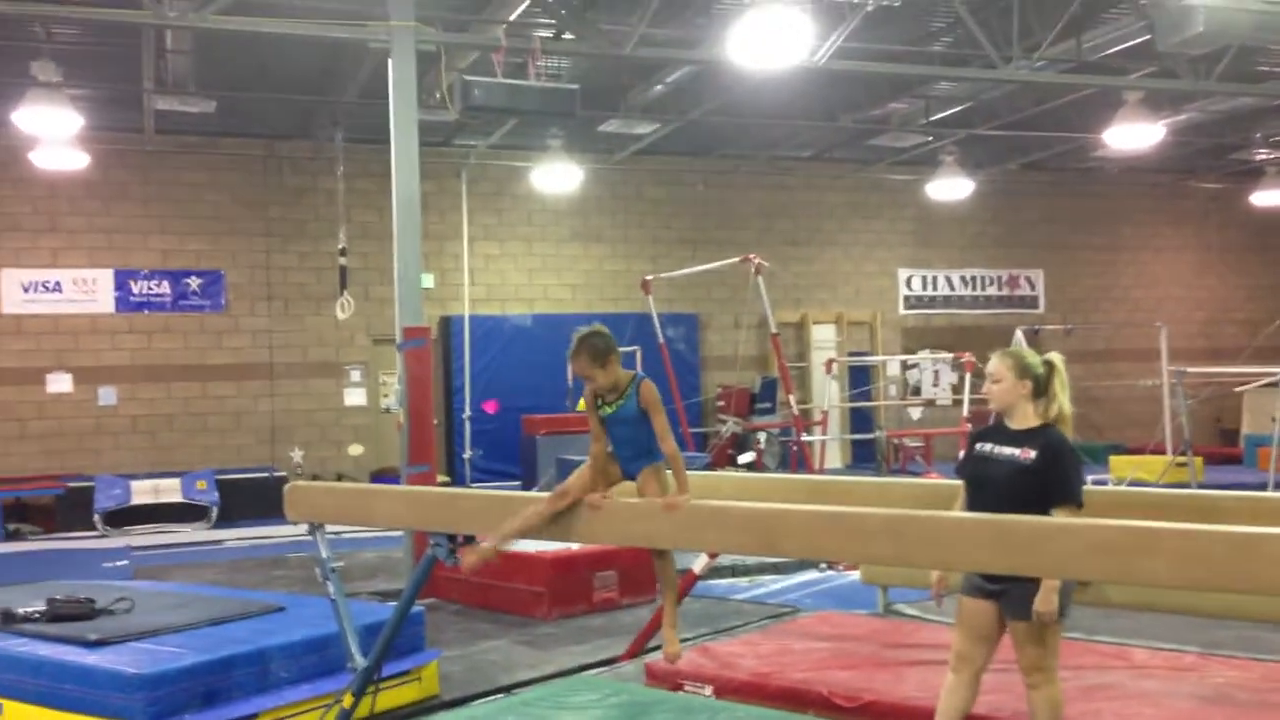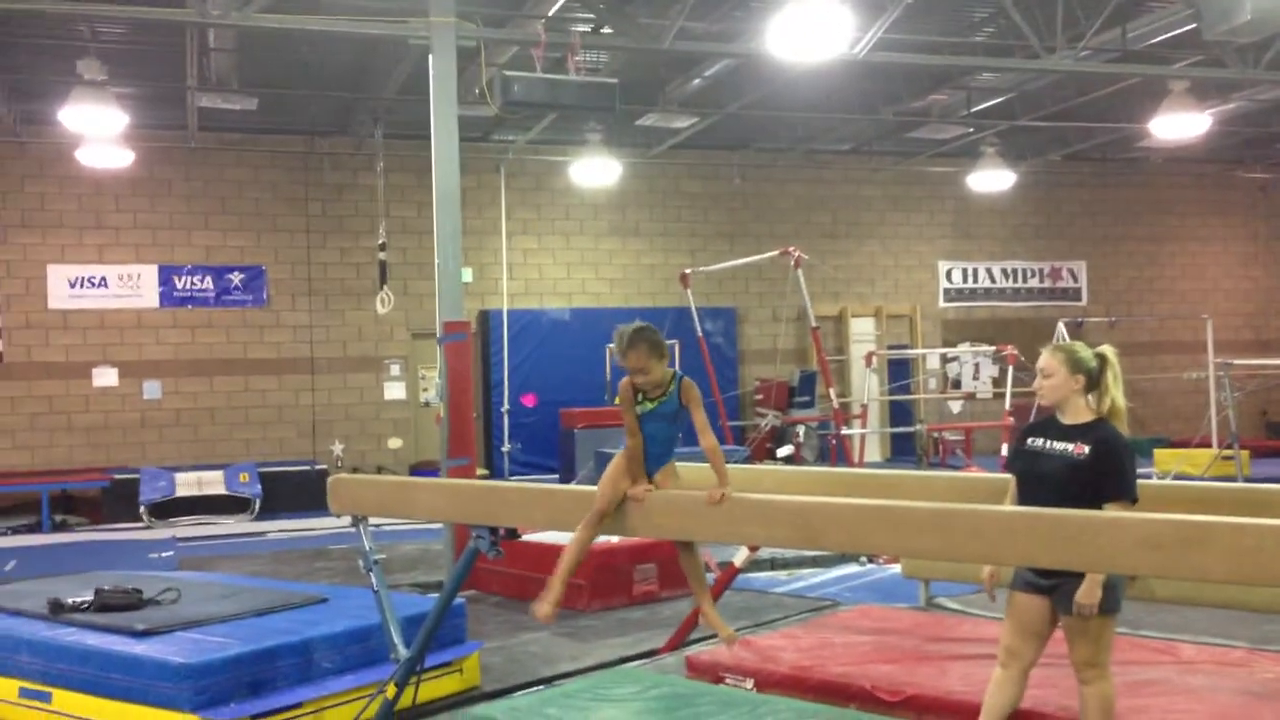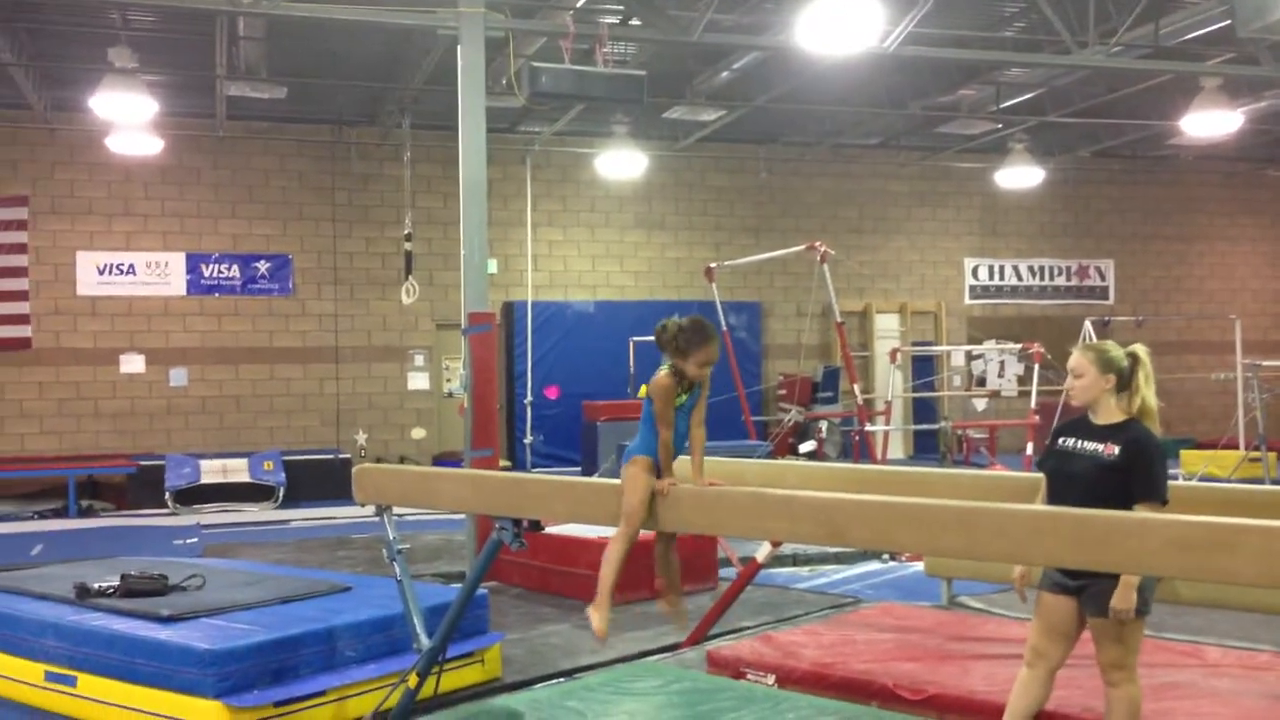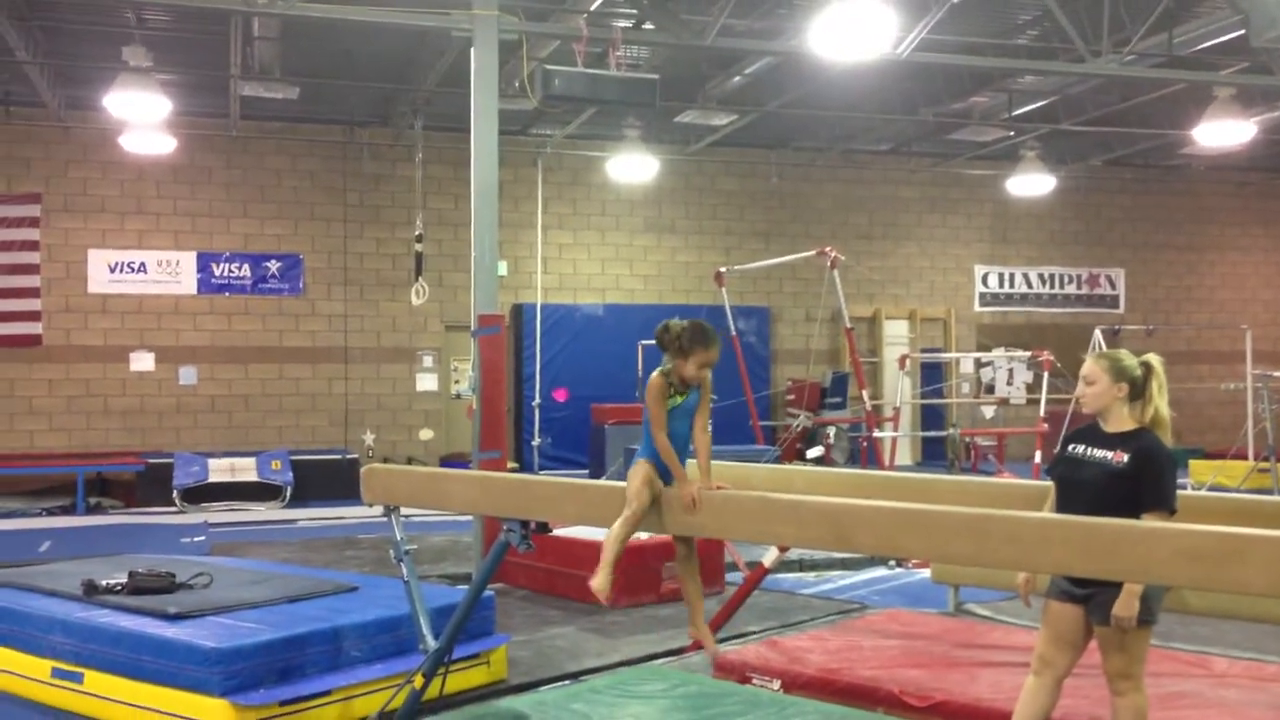
dt=0.4s
person 1, frame 1
left shoulder: (1054, 447)
right shoulder: (982, 439)
right elbow: (964, 505)
left wrist: (1051, 587)
left hip: (1032, 579)
right hip: (983, 573)
left knee: (1037, 674)
right knee: (962, 663)
person 1, frame 2
left shoulder: (1108, 442)
right shoulder: (1033, 433)
right elbow: (1014, 499)
left wrist: (1095, 580)
left hip: (1084, 573)
right hip: (1034, 567)
left knee: (1090, 669)
right knee: (1011, 658)
person 1, frame 3
left shoulder: (1139, 442)
right shoulder: (1065, 432)
right elbow: (1046, 498)
left wrist: (1129, 584)
left hip: (1113, 575)
right hip: (1063, 568)
left knee: (1117, 671)
right knee: (1037, 658)
person 1, frame 4
left shoulder: (1150, 451)
right shoulder: (1076, 439)
right elbow: (1054, 505)
left wrist: (1133, 592)
left hip: (1120, 583)
right hip: (1070, 576)
left knee: (1123, 681)
right knee: (1044, 667)
person 2, frame 1
left shoulder: (644, 389)
right shoulder: (591, 394)
left elbow: (667, 442)
right elbow: (598, 444)
left wrist: (682, 491)
right wrist: (597, 489)
left hip: (646, 463)
right hip: (614, 458)
right knee: (561, 496)
left ankle: (669, 624)
right ankle: (490, 547)
person 2, frame 2
left shoulder: (684, 387)
right shoulder: (627, 388)
left elbow: (706, 437)
right elbow: (633, 439)
left wrist: (723, 484)
right wrist: (636, 482)
left hip: (661, 462)
right hip: (630, 459)
right knee: (599, 512)
left ankle: (707, 609)
right ankle: (554, 592)
person 2, frame 3
left shoulder: (701, 379)
right shoulder: (664, 381)
left elbow: (697, 428)
right elbow: (665, 433)
left wrist: (698, 476)
right wrist: (666, 475)
left hip: (662, 463)
right hip: (643, 459)
left knee: (668, 532)
right knee: (631, 526)
left ankle: (670, 596)
right ankle: (600, 605)
person 2, frame 4
left shoulder: (703, 382)
right shoulder: (658, 381)
left elbow: (701, 430)
right elbow: (659, 437)
left wrist: (705, 480)
right wrist: (683, 481)
left hip: (675, 470)
right hip: (648, 463)
left knee: (686, 546)
right knee: (635, 510)
left ankle: (698, 624)
right ankle: (602, 576)
